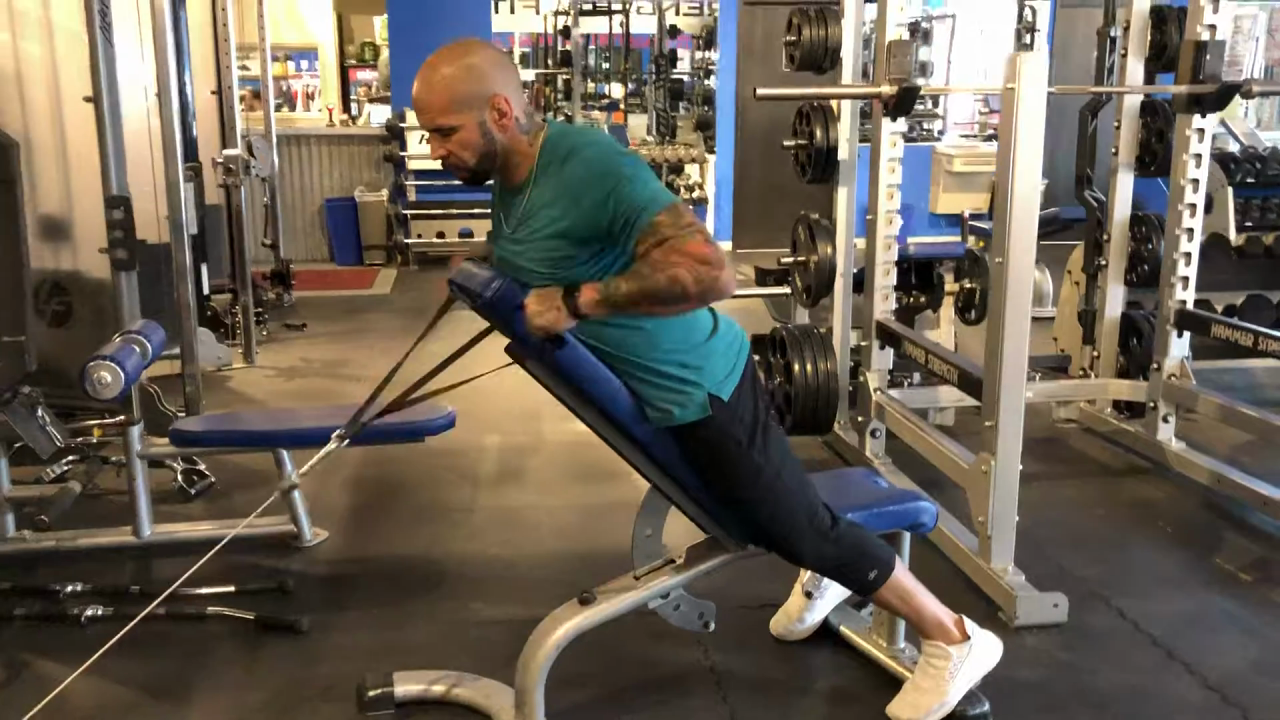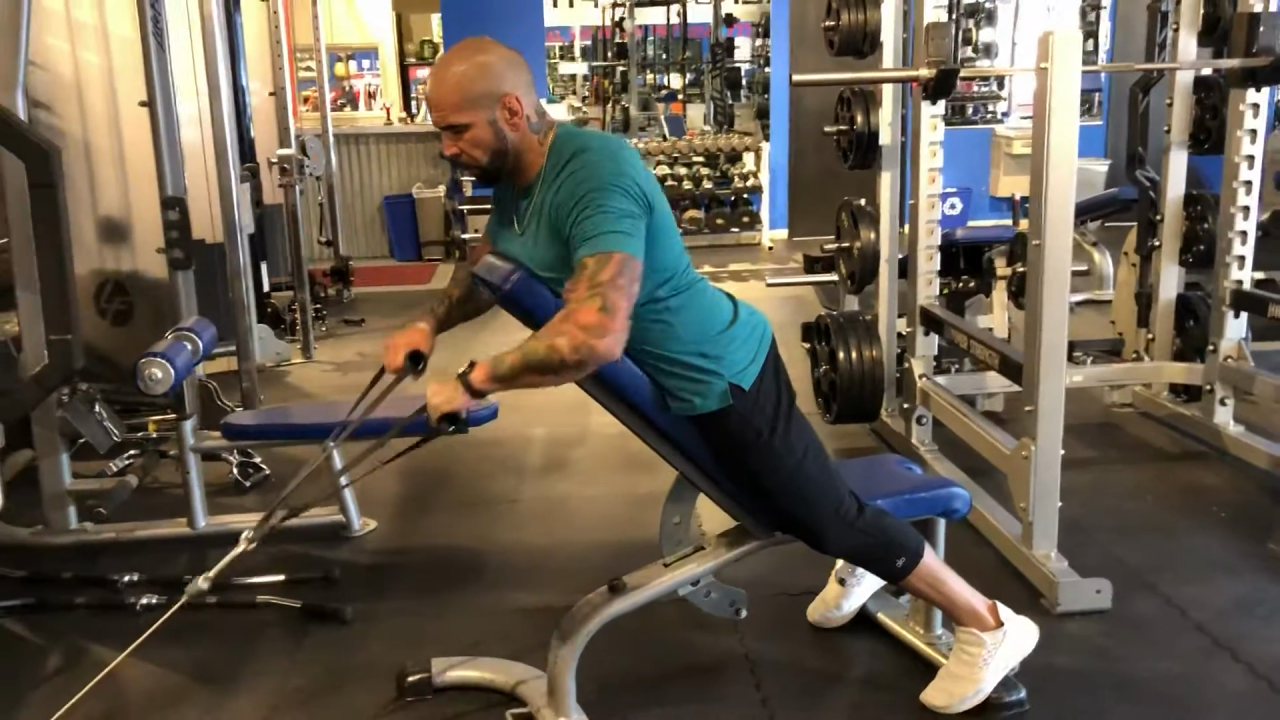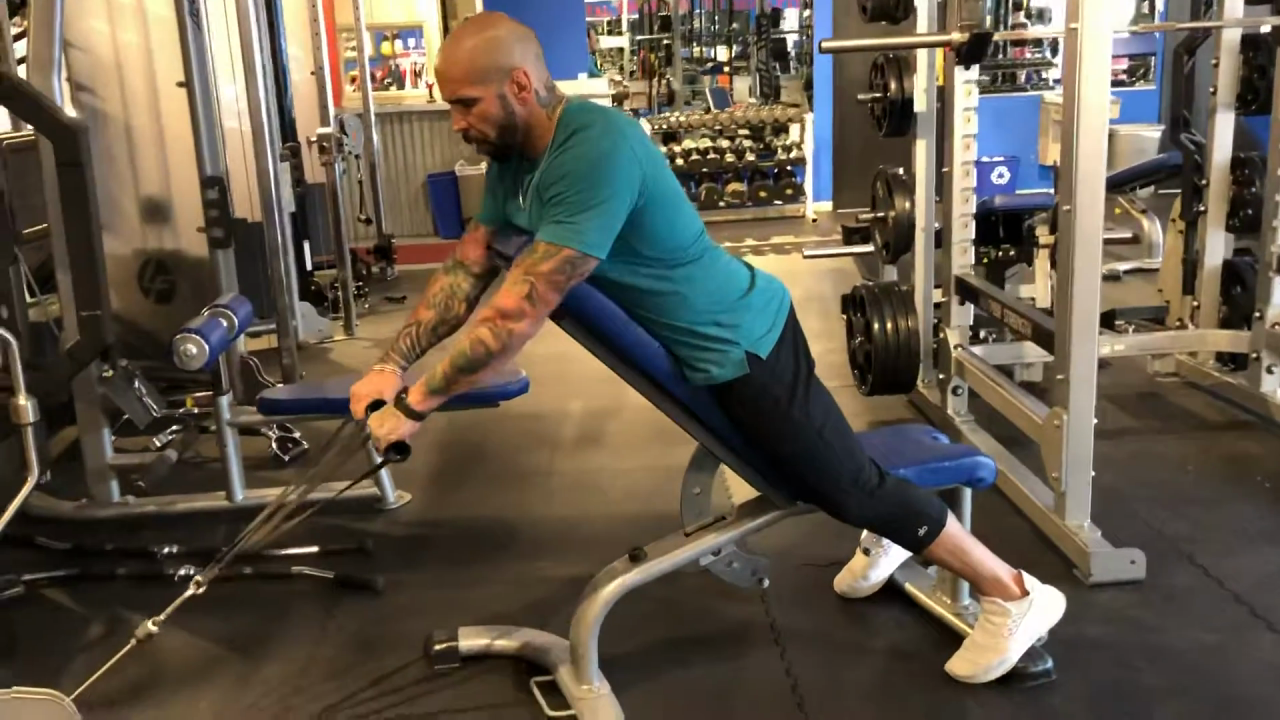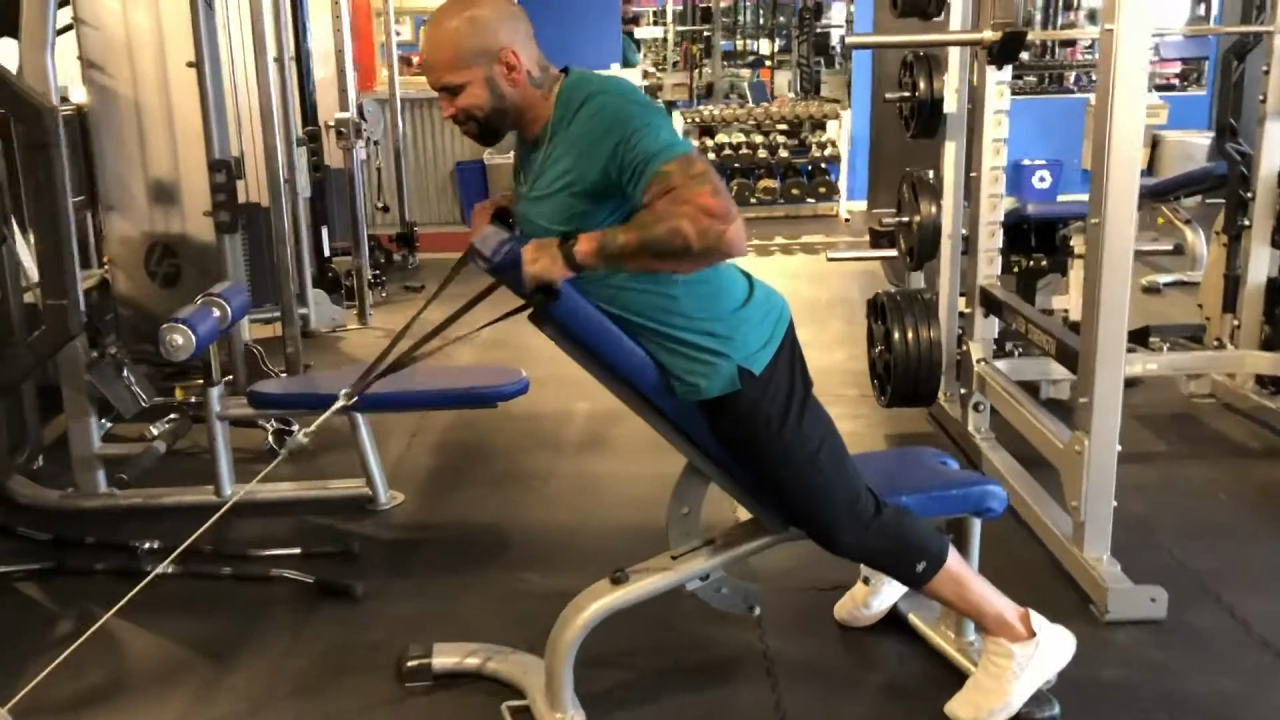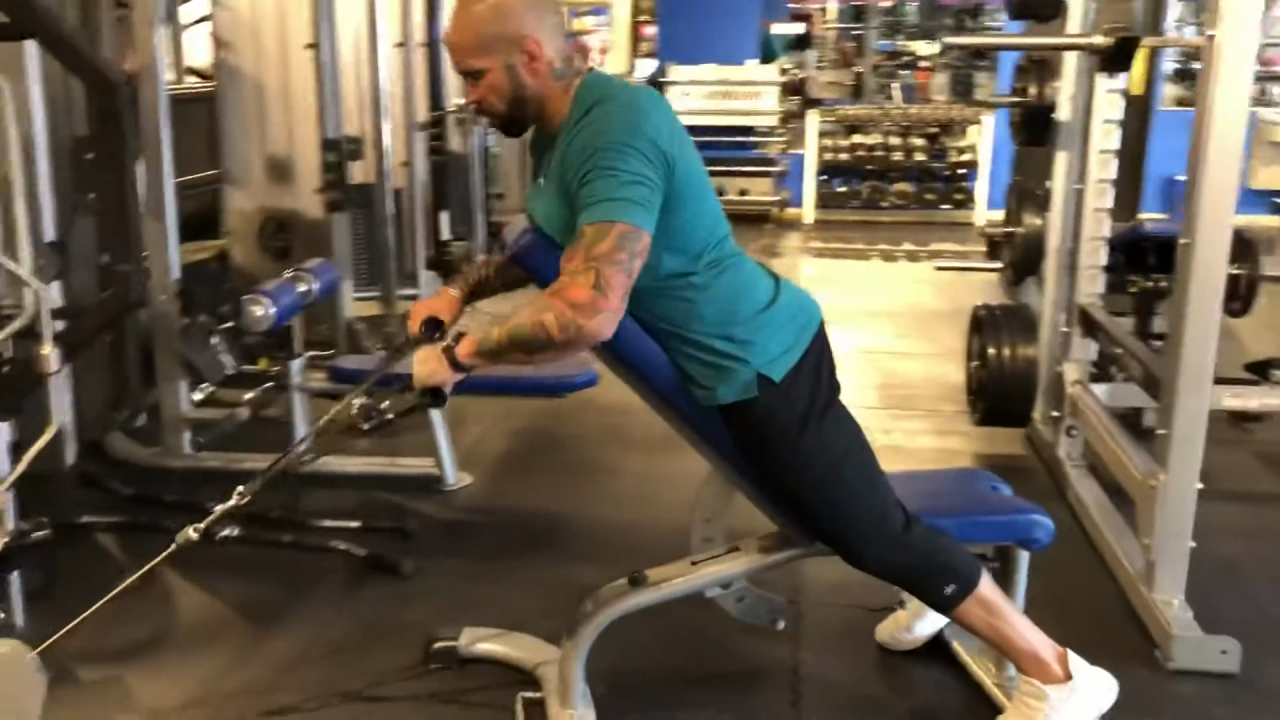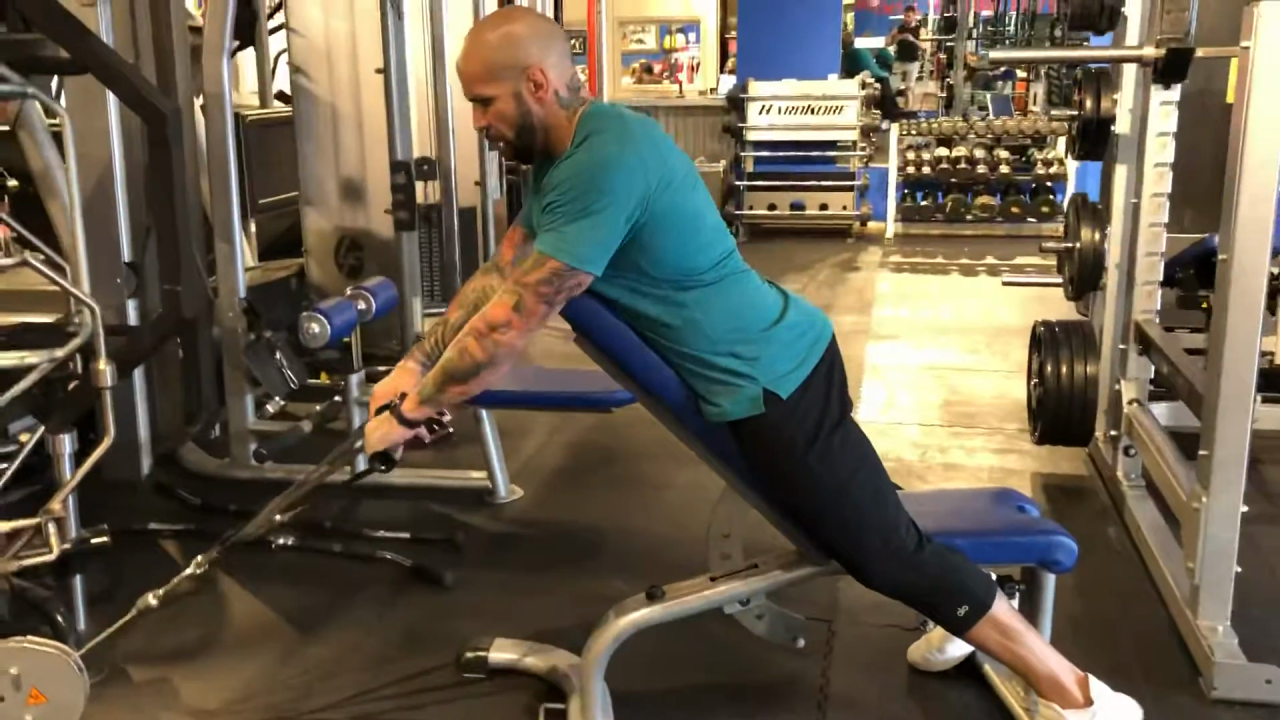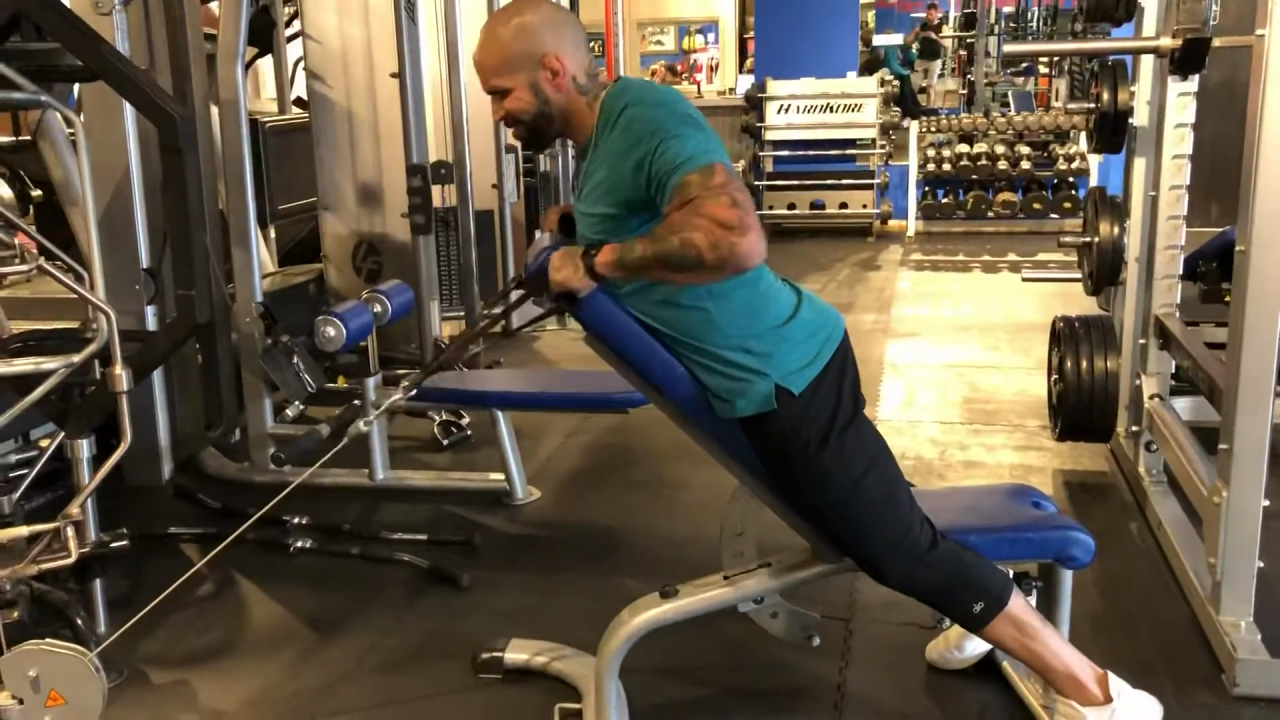
dt=0.7s
person 1, frame 1
left shoulder: (590, 166)
right shoulder: (509, 175)
left elbow: (709, 272)
left wrist: (574, 301)
left hip: (694, 384)
right hip: (649, 385)
left knee: (798, 524)
right knee: (769, 513)
left ankle: (955, 639)
right ankle: (825, 575)
person 1, frame 2
left shoulder: (596, 175)
right shoulder: (514, 178)
left elbow: (596, 336)
left wrist: (474, 381)
right wrist: (430, 322)
left hip: (720, 375)
right hip: (677, 375)
left knee: (826, 513)
right knee: (793, 498)
left ankle: (988, 625)
right ankle: (859, 566)
person 1, frame 3
left shoulder: (596, 153)
right shoulder: (515, 158)
left elbow: (518, 313)
right elbow: (467, 271)
left wrist: (415, 404)
right wrist: (394, 362)
left hip: (739, 342)
right hip: (695, 343)
left knee: (846, 482)
right knee: (816, 469)
left ankle: (1015, 594)
right ankle: (888, 535)
person 1, frame 4
left shoulder: (608, 112)
right shoulder: (535, 133)
left elbow: (719, 229)
left wrist: (574, 252)
right wrist: (507, 213)
left hip: (729, 355)
right hip: (694, 353)
left knee: (841, 513)
left ankle: (1023, 635)
right ankle: (887, 569)
person 1, frame 5
left shoulder: (613, 130)
right shoulder: (561, 126)
left elbow: (588, 312)
right elbow: (550, 243)
left wrist: (461, 353)
right wrist: (462, 288)
left hip: (755, 362)
right hip: (740, 349)
left knee: (869, 529)
right ankle: (938, 594)
person 1, frame 6
left shoulder: (602, 165)
right shoulder: (571, 150)
left elbow: (509, 324)
right elbow: (501, 274)
left wrist: (412, 411)
right wrist: (414, 363)
left hip: (770, 382)
right hip: (769, 362)
left knee: (887, 551)
right knee: (867, 524)
right ankle: (972, 614)
person 1, frame 7
left shoulder: (643, 116)
right shoulder: (601, 135)
left elbow: (736, 242)
left wrist: (596, 263)
right wrist: (576, 227)
left hip: (779, 377)
right hip: (779, 362)
left knee: (902, 550)
right ankle: (992, 610)
